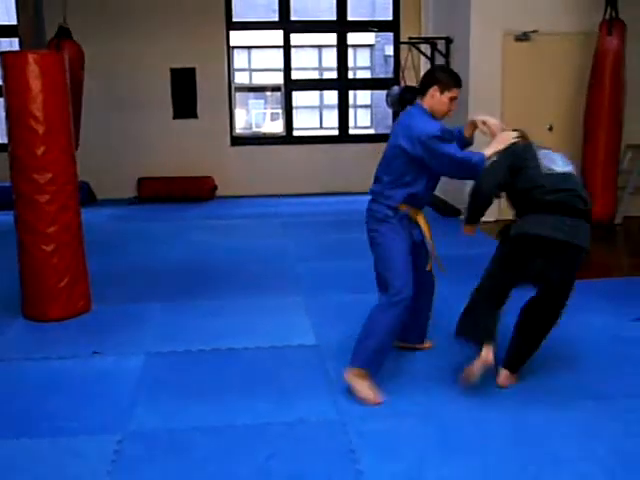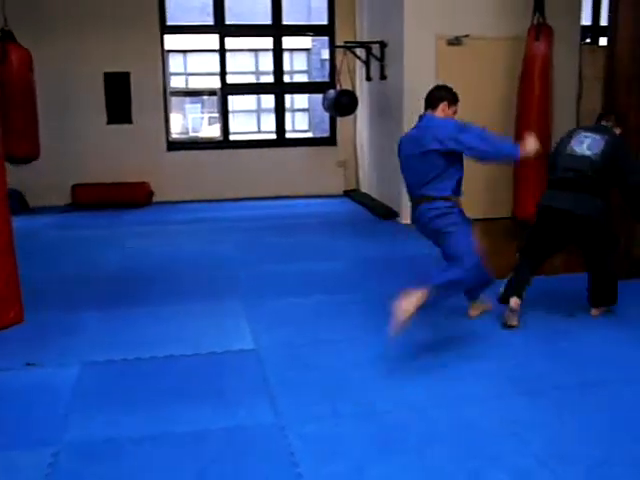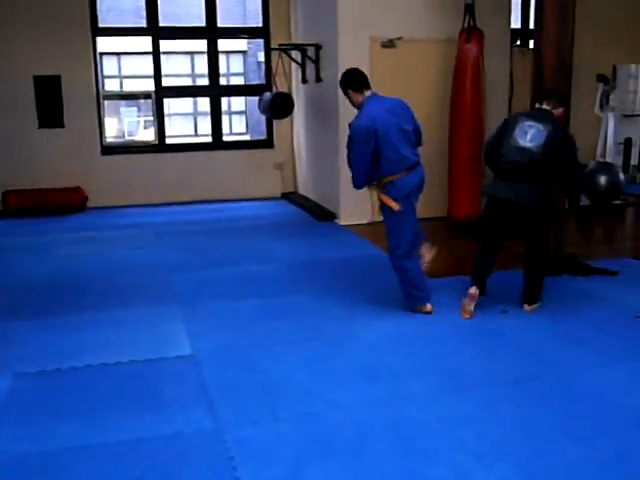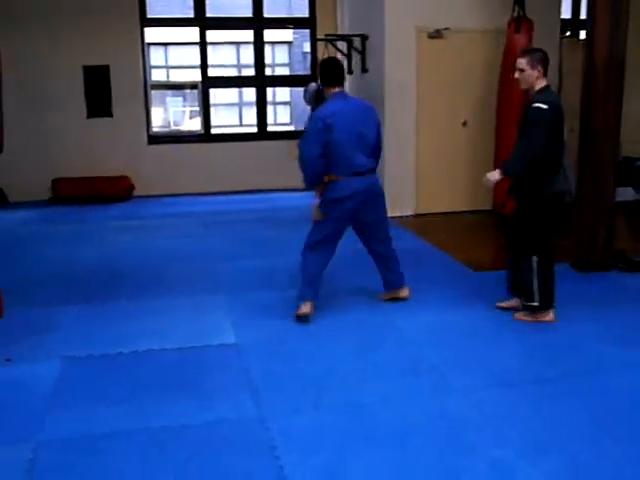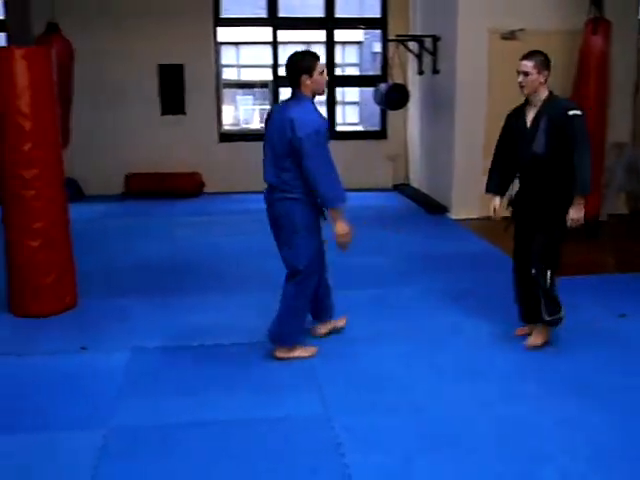
dt=0.7s
person 1, frame 1
left shoulder: (417, 119)
right shoulder: (421, 130)
left elbow: (451, 141)
right elbow: (460, 164)
left wrist: (473, 126)
right wrist: (495, 148)
left hip: (402, 216)
right hip: (389, 219)
left knee: (423, 278)
right knee: (399, 292)
left ankle: (407, 336)
right ankle: (360, 370)
person 1, frame 2
left shoulder: (406, 140)
right shoulder: (445, 128)
right elbow: (485, 145)
right wrist: (522, 149)
left hip: (421, 212)
right hip: (442, 210)
left knee: (461, 255)
right knee: (467, 268)
left ankle: (475, 302)
right ankle: (416, 297)
person 1, frame 3
left shoulder: (362, 123)
right shoulder: (399, 105)
left elbow: (359, 166)
right elbow: (417, 138)
left wrist: (362, 183)
left hip: (395, 185)
right hip: (416, 173)
left knee: (402, 247)
left ankle: (420, 301)
right ankle: (422, 246)
person 1, frame 4
left shoulder: (320, 116)
right shoulder: (367, 109)
left elbow: (309, 158)
right elbow: (376, 149)
left wrist: (315, 185)
left hip: (339, 189)
right hip: (369, 184)
left knee: (317, 246)
right knee: (379, 239)
left ankle: (306, 302)
right ankle: (398, 287)
person 1, frame 5
left shoulder: (278, 113)
right shoulder: (310, 120)
right elbow: (320, 171)
right wrist: (338, 217)
left hip: (277, 198)
right hip: (297, 204)
left knee: (311, 261)
right knee: (303, 271)
left ankle: (323, 319)
right ankle: (286, 342)
person 2, frame 1
left shoulder: (513, 155)
right shoulder: (561, 159)
left elbow: (485, 187)
right elbow: (578, 199)
left wrist: (471, 219)
left hip: (535, 230)
right hip: (576, 235)
left knee: (493, 287)
right knee: (547, 303)
left ankle: (485, 348)
right ankle: (510, 370)
person 2, frame 2
left shoulder: (573, 134)
right shoulder: (617, 144)
left elbow: (551, 164)
left hip: (554, 201)
right hip: (589, 207)
left knee: (532, 252)
right knee: (601, 255)
left ankle: (514, 297)
right ankle: (599, 303)
person 2, frame 3
left shoulder: (514, 120)
right shoulder: (561, 133)
left elbow: (489, 152)
right elbow: (571, 172)
right wrist: (573, 201)
left hip: (501, 191)
right hip: (534, 196)
left knee: (488, 242)
right knee: (536, 249)
left ankle: (475, 288)
right ankle: (531, 300)
person 2, frame 4
left shoulder: (542, 105)
right shoulder: (545, 102)
left elbow: (532, 149)
left wrist: (503, 172)
left hip: (542, 190)
right hip: (536, 186)
left knee: (534, 246)
right knee: (518, 240)
left ankle: (541, 308)
right ankle: (522, 296)
person 2, frame 5
left shoulder: (565, 112)
right shoulder: (516, 116)
left elbow: (580, 158)
right elbow: (503, 156)
left wrist: (578, 201)
right wrist: (497, 192)
left hip: (555, 201)
right hip: (527, 199)
left knee: (540, 264)
right knee: (523, 262)
left ankle: (548, 322)
right ankle: (533, 318)
